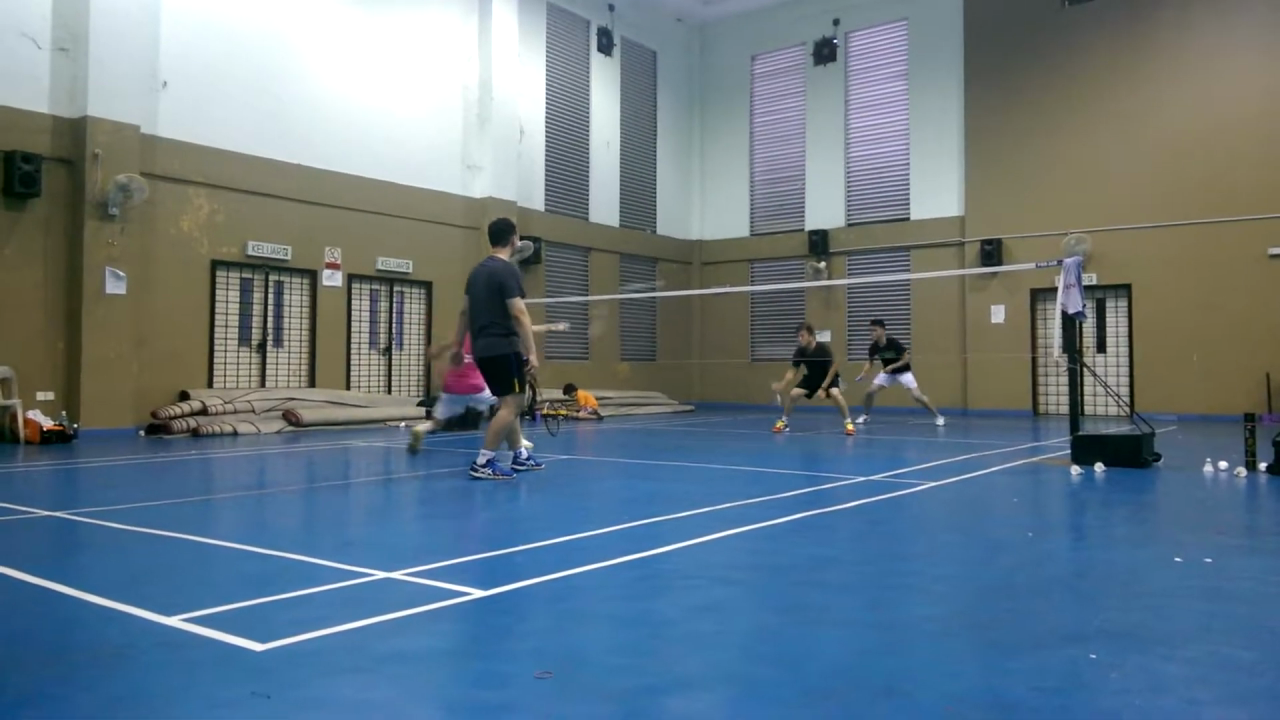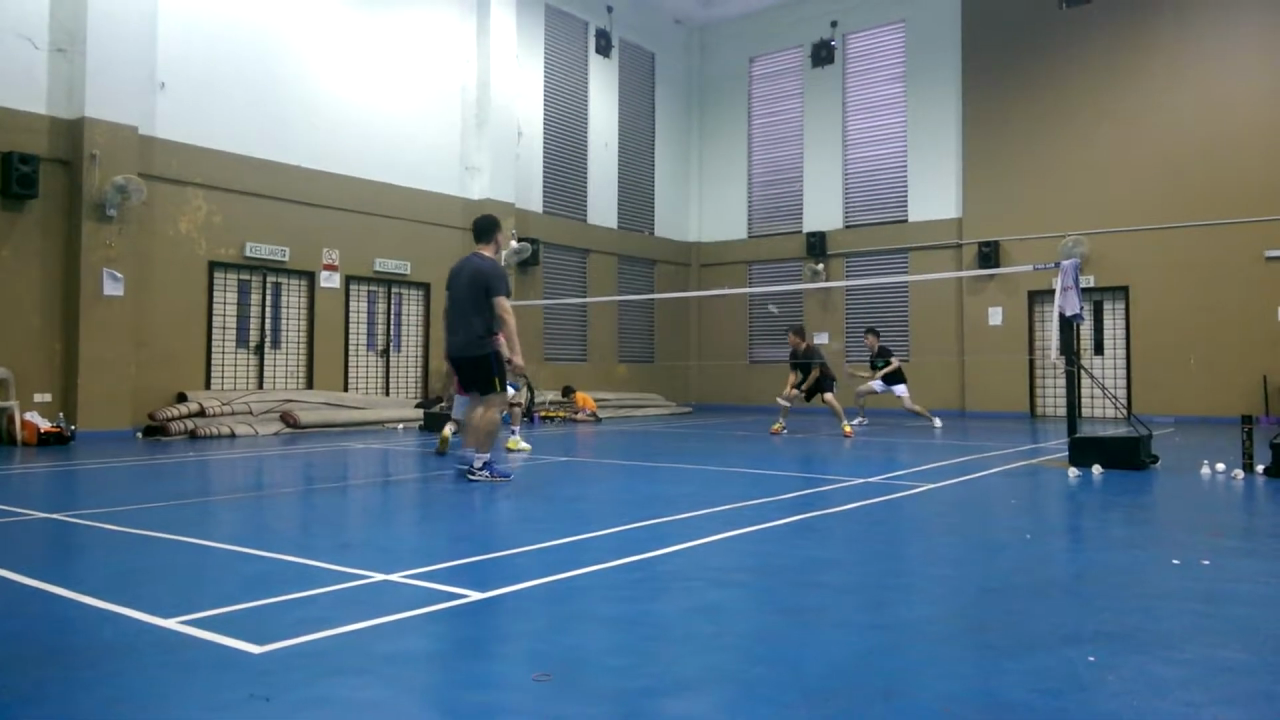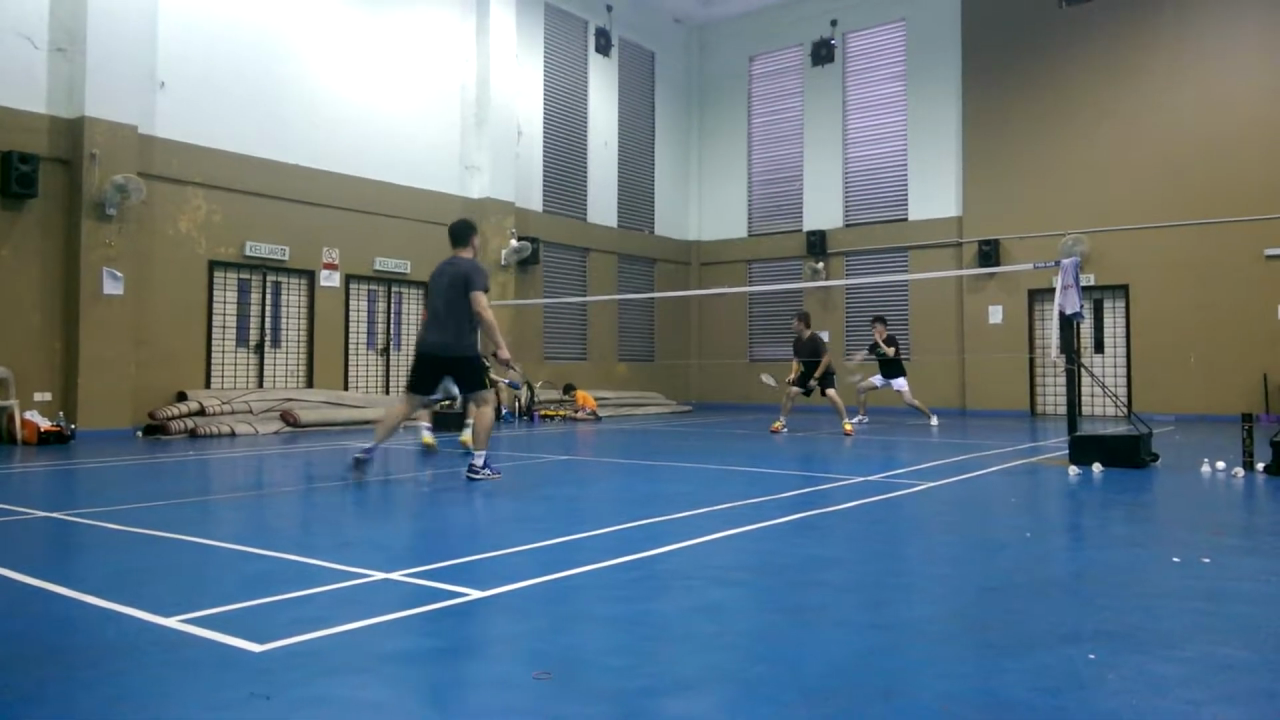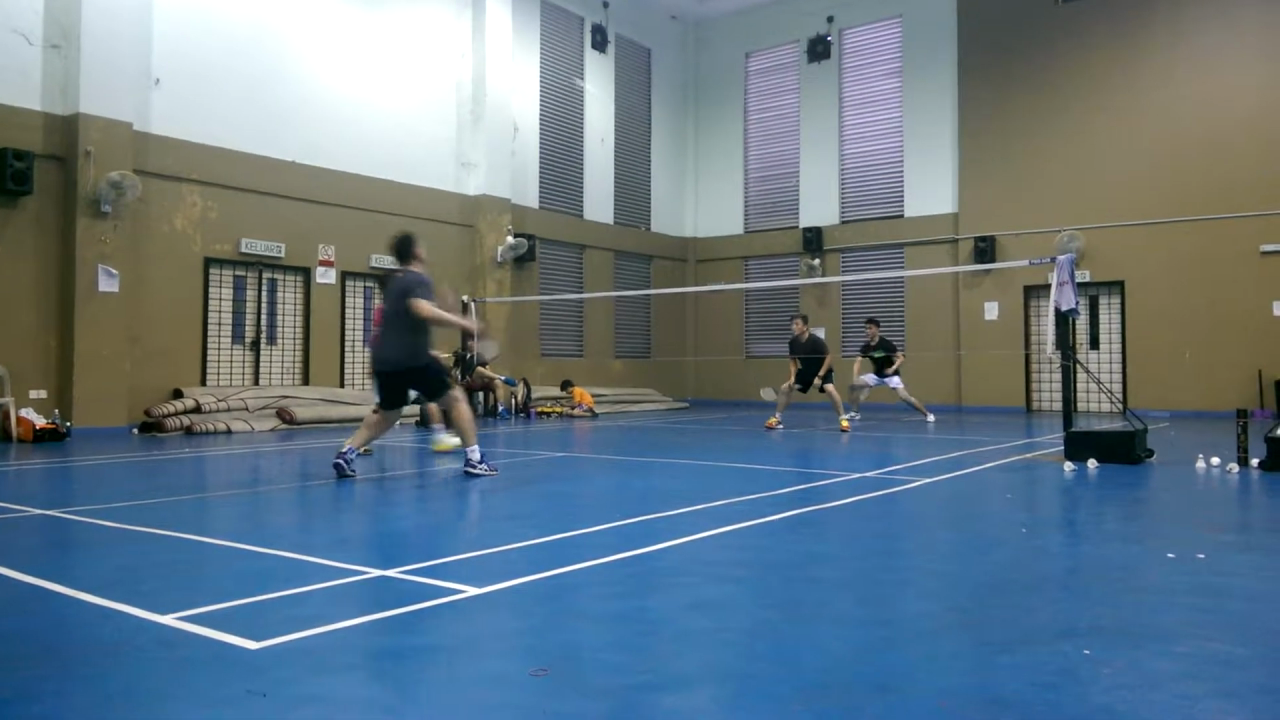
dt=0.3s
person 1, frame 1
left shoulder: (477, 271)
right shoulder: (507, 271)
left elbow: (466, 313)
right elbow: (519, 313)
left wrist: (457, 346)
right wrist: (531, 352)
left hip: (483, 349)
right hip: (503, 348)
left knee: (509, 403)
right knee: (512, 404)
left ankle: (520, 456)
right ankle: (482, 463)
person 1, frame 2
left shoulder: (458, 267)
right shoulder: (492, 269)
left elbow: (448, 310)
right elbow: (503, 313)
left wrist: (450, 342)
right wrist: (516, 353)
left hip: (457, 348)
right hip: (481, 347)
left knee: (476, 402)
right knee: (495, 403)
right ankle: (479, 466)
person 1, frame 3
left shoulder: (439, 270)
right shoulder: (473, 269)
right elbow: (481, 309)
right wrist: (500, 347)
left hip: (428, 347)
right hip: (459, 349)
left knee: (410, 402)
right knee: (485, 401)
left ankle: (367, 450)
right ankle: (478, 463)
person 1, frame 4
left shoulder: (397, 282)
right shoulder: (418, 280)
right elbow: (423, 311)
right wrist: (461, 323)
left hip: (384, 362)
right hip: (413, 358)
left knee: (385, 415)
right knee: (456, 401)
left ankle: (346, 454)
right ankle: (474, 459)
